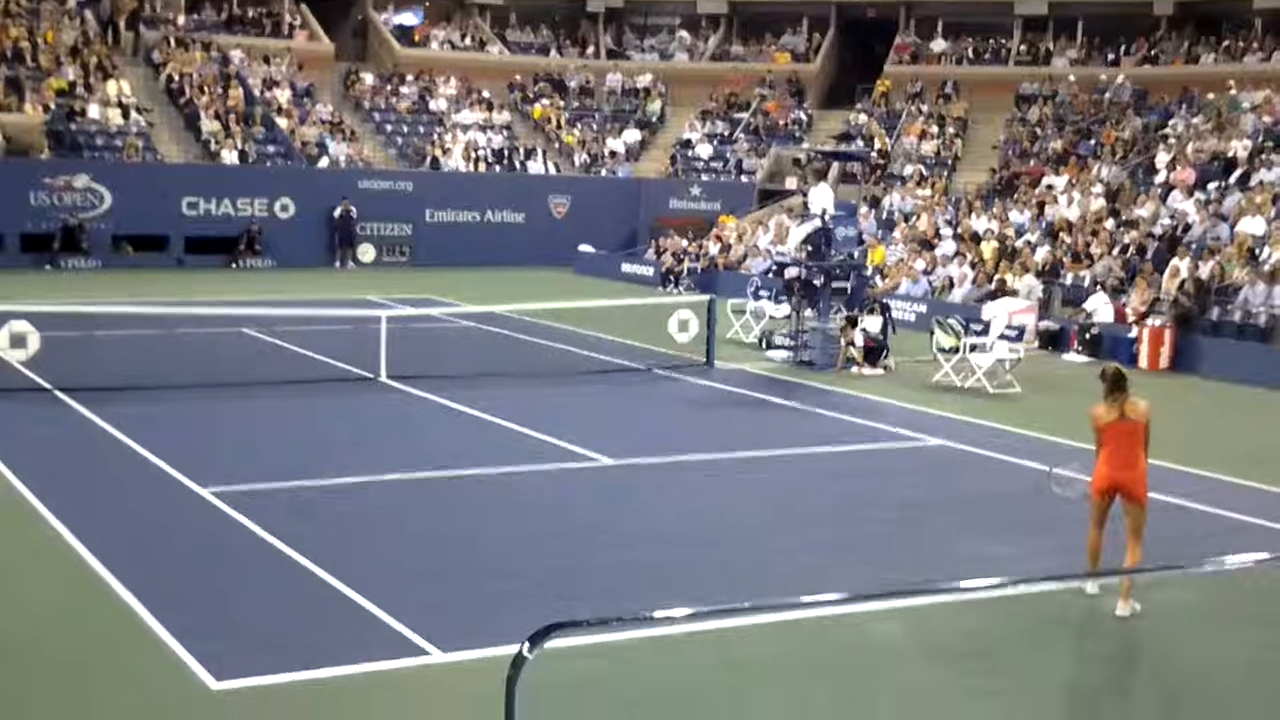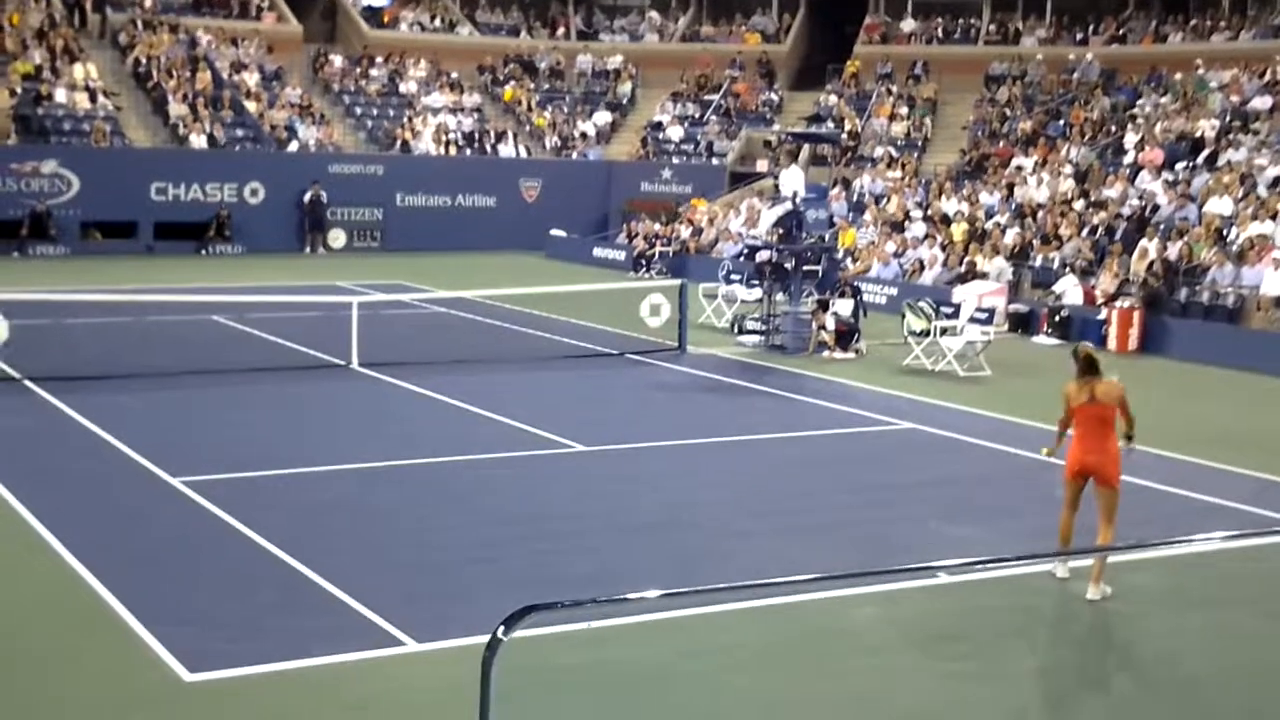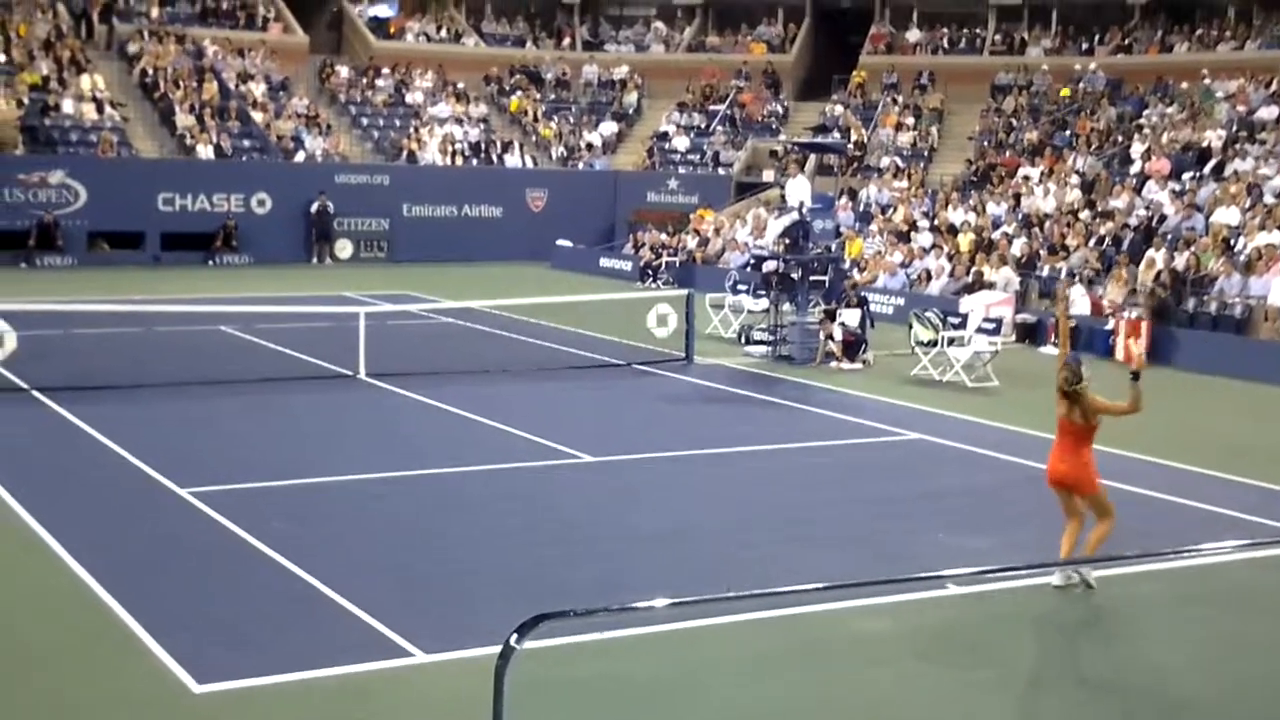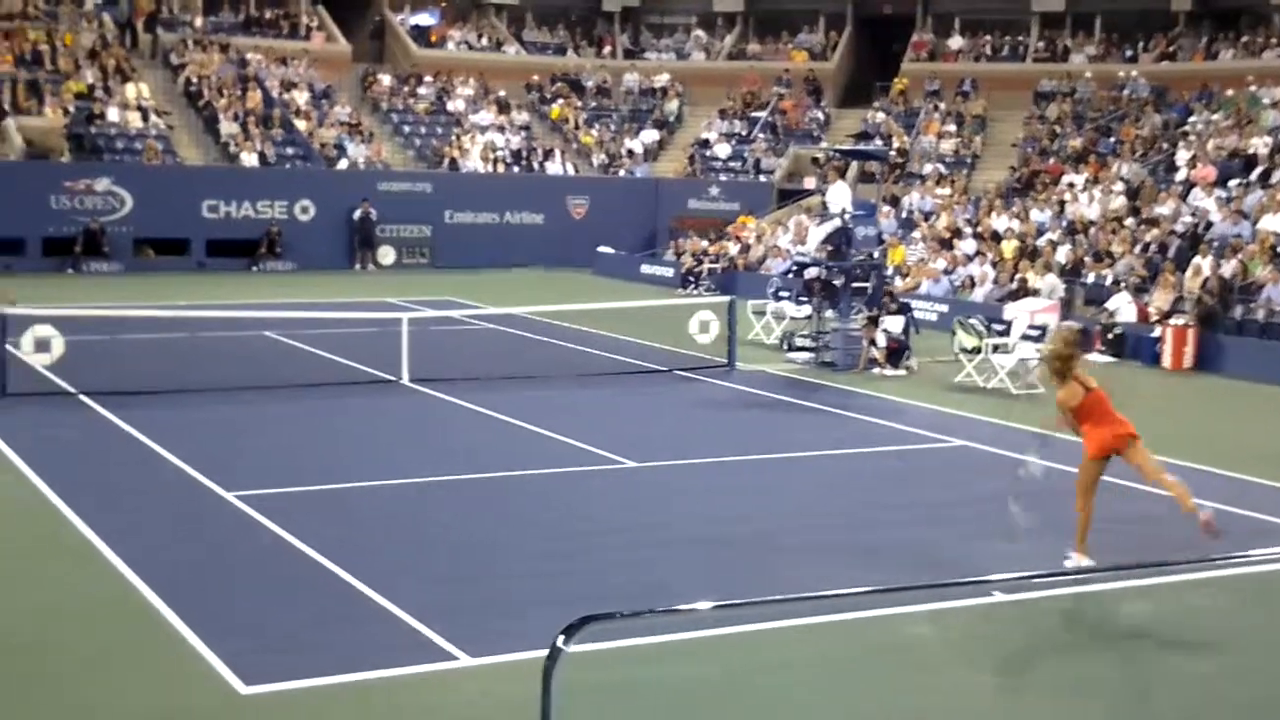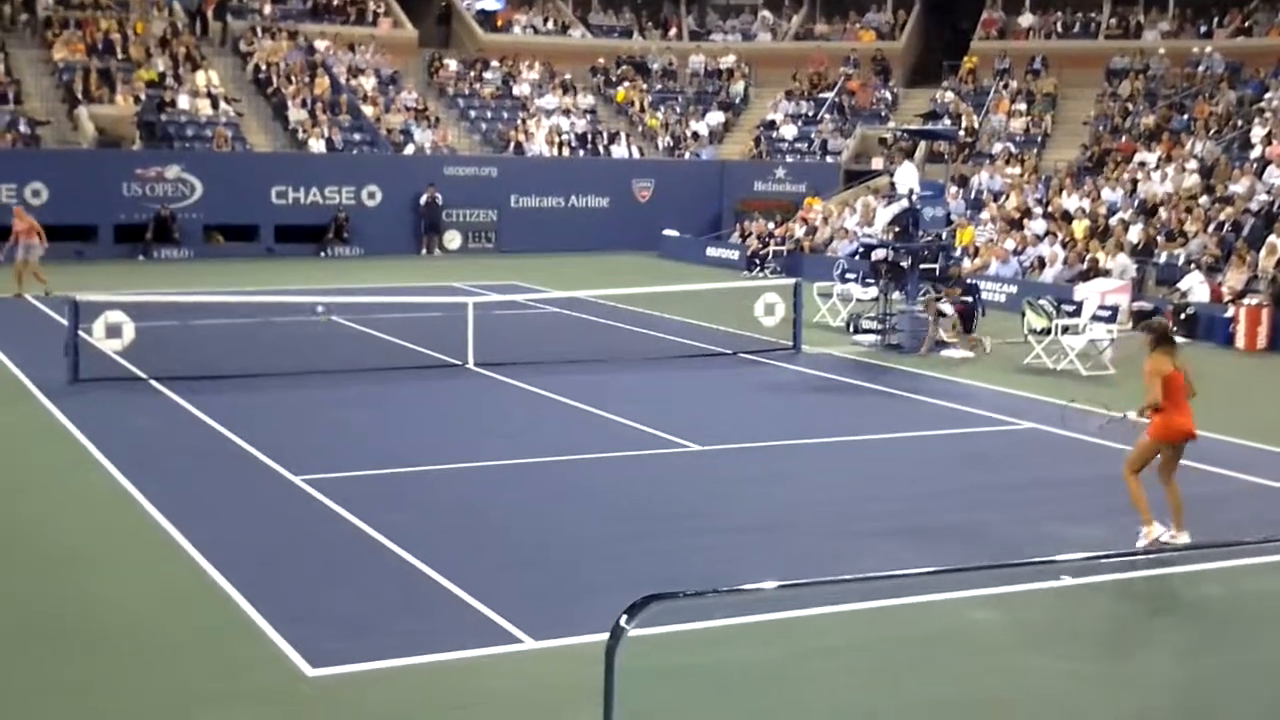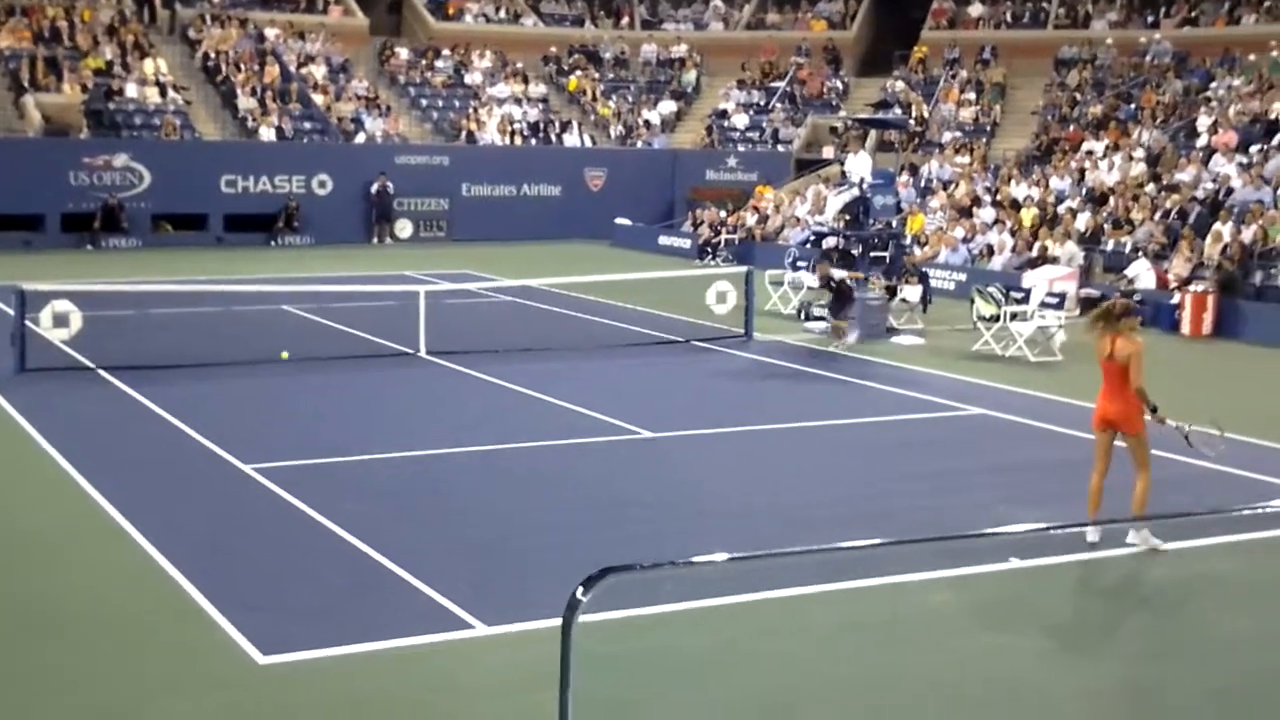
dt=0.7s
person 1, frame 1
left shoulder: (1097, 411)
right shoulder: (1143, 407)
left elbow: (1099, 447)
right elbow: (1145, 445)
left hip: (1106, 473)
right hip: (1134, 476)
left knee: (1096, 526)
right knee: (1134, 541)
left ankle: (1092, 580)
right ankle: (1125, 601)
person 1, frame 2
left shoulder: (1070, 390)
right shoulder: (1114, 387)
right elbow: (1129, 420)
left wrist: (1057, 442)
right wrist: (1129, 437)
left hip: (1078, 457)
right hip: (1106, 459)
left knee: (1069, 509)
right knee: (1106, 524)
left ankle: (1061, 564)
right ankle: (1095, 584)
person 1, frame 3
left shoulder: (1063, 394)
right shoulder: (1090, 405)
left elbow: (1064, 348)
right elbow: (1132, 407)
left wrist: (1062, 311)
right wrist: (1135, 375)
left hip: (1055, 468)
right hip: (1079, 471)
left knee: (1075, 519)
right knee: (1106, 517)
left ankle: (1063, 571)
right ankle: (1084, 563)
person 1, frame 4
left shoulder: (1061, 396)
right shoulder: (1080, 374)
left elbow: (1074, 428)
left hip: (1099, 438)
right hip: (1121, 430)
left knee: (1084, 499)
right knee: (1159, 477)
left ankle: (1081, 556)
right ankle: (1197, 511)
person 1, frame 5
left shoulder: (1153, 361)
right shoulder: (1176, 359)
left elbow: (1156, 400)
right elbow: (1190, 392)
left wrist: (1144, 409)
left hip: (1165, 424)
right hip: (1185, 423)
left knee: (1130, 471)
right knee: (1167, 477)
left ankle: (1150, 526)
right ankle: (1179, 532)
person 1, frame 6
left shoulder: (1102, 341)
right shoulder: (1133, 344)
right elbow: (1137, 386)
right wrist: (1153, 409)
left hip: (1104, 408)
right hip: (1127, 411)
left knee: (1099, 469)
right knee: (1143, 471)
left ankle: (1092, 527)
right ankle: (1138, 530)
